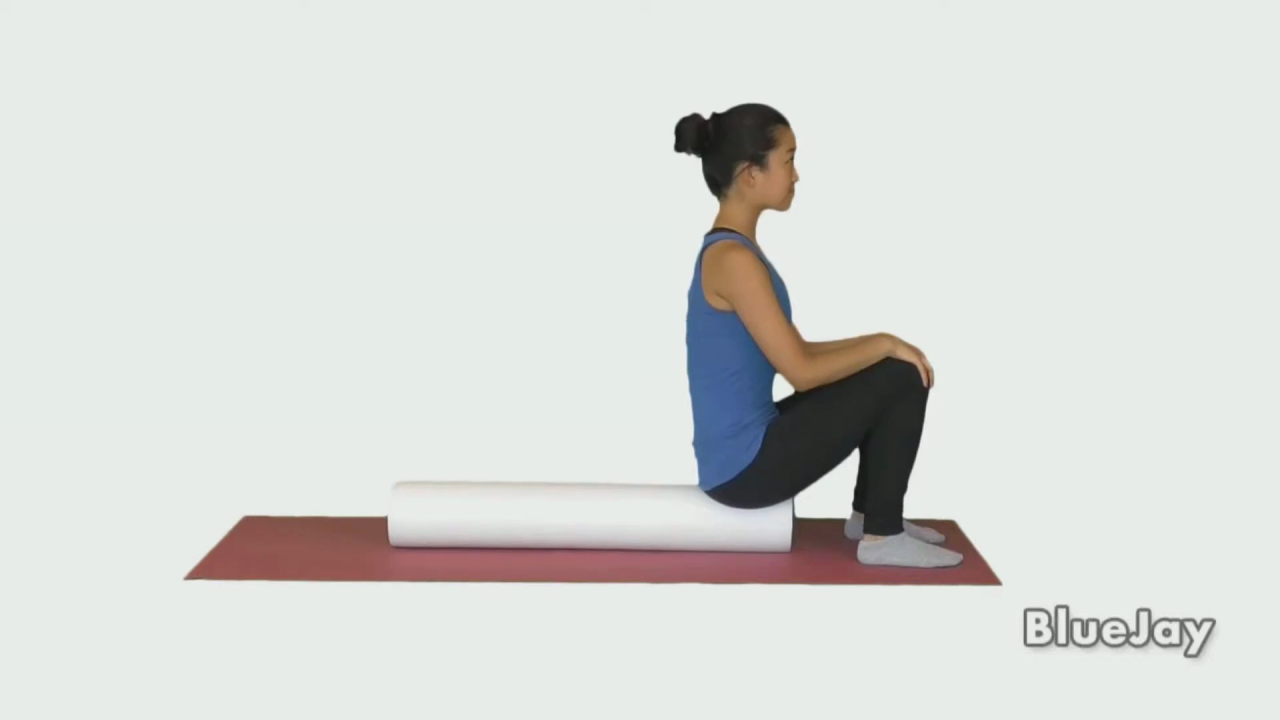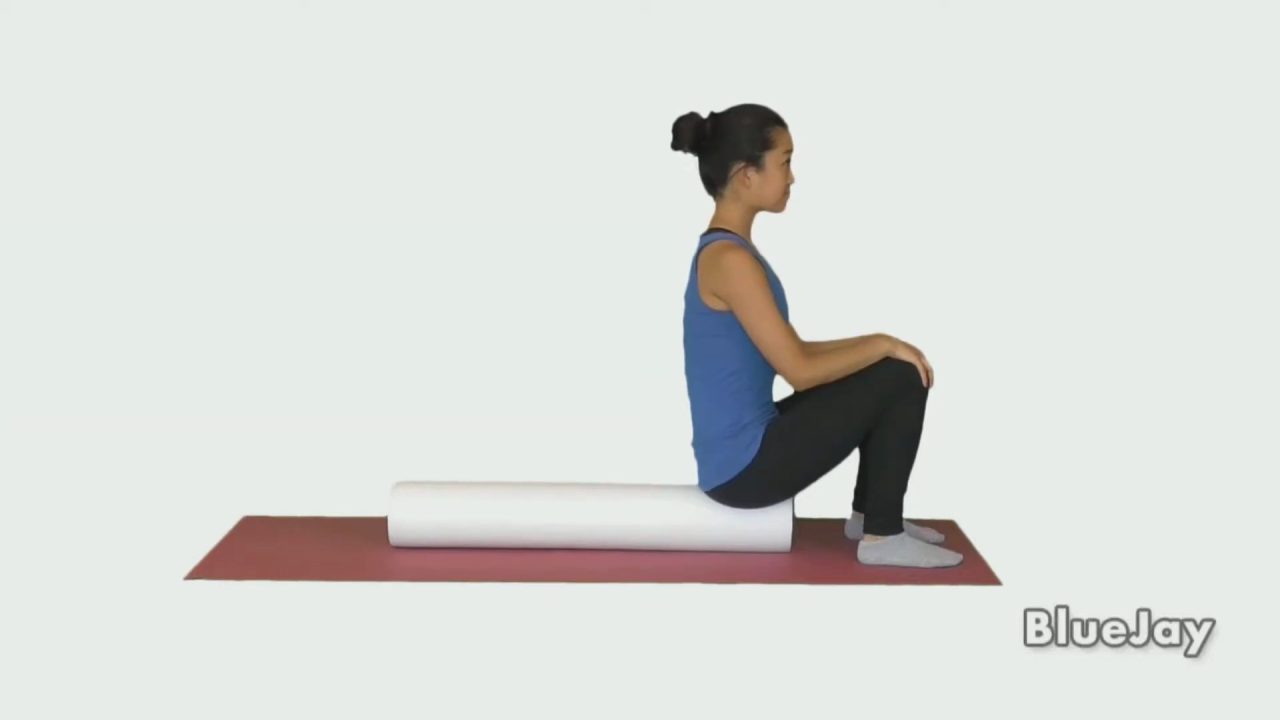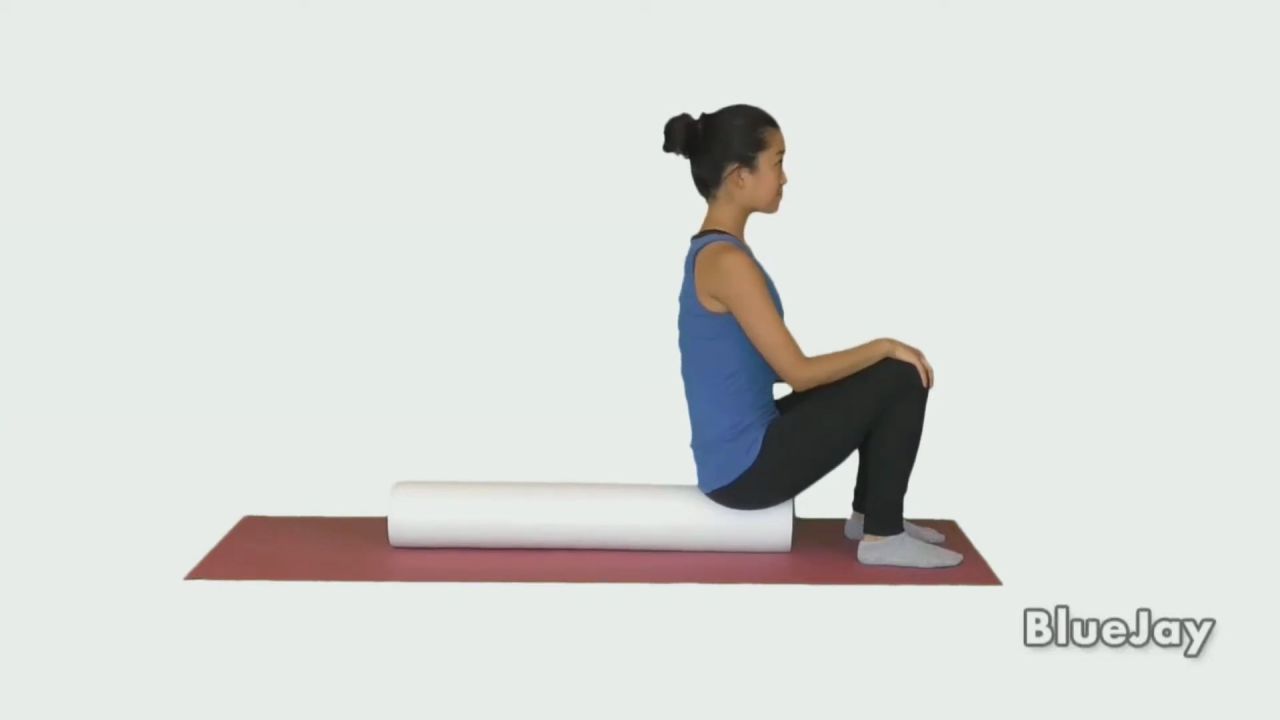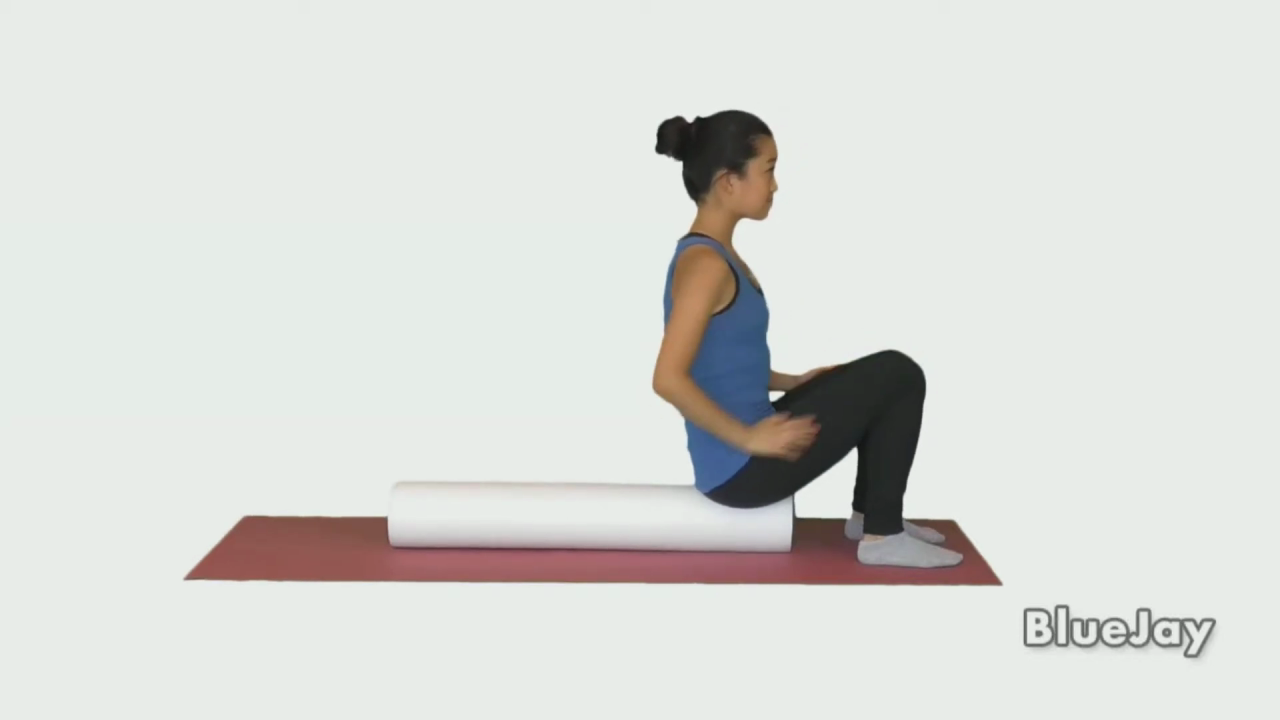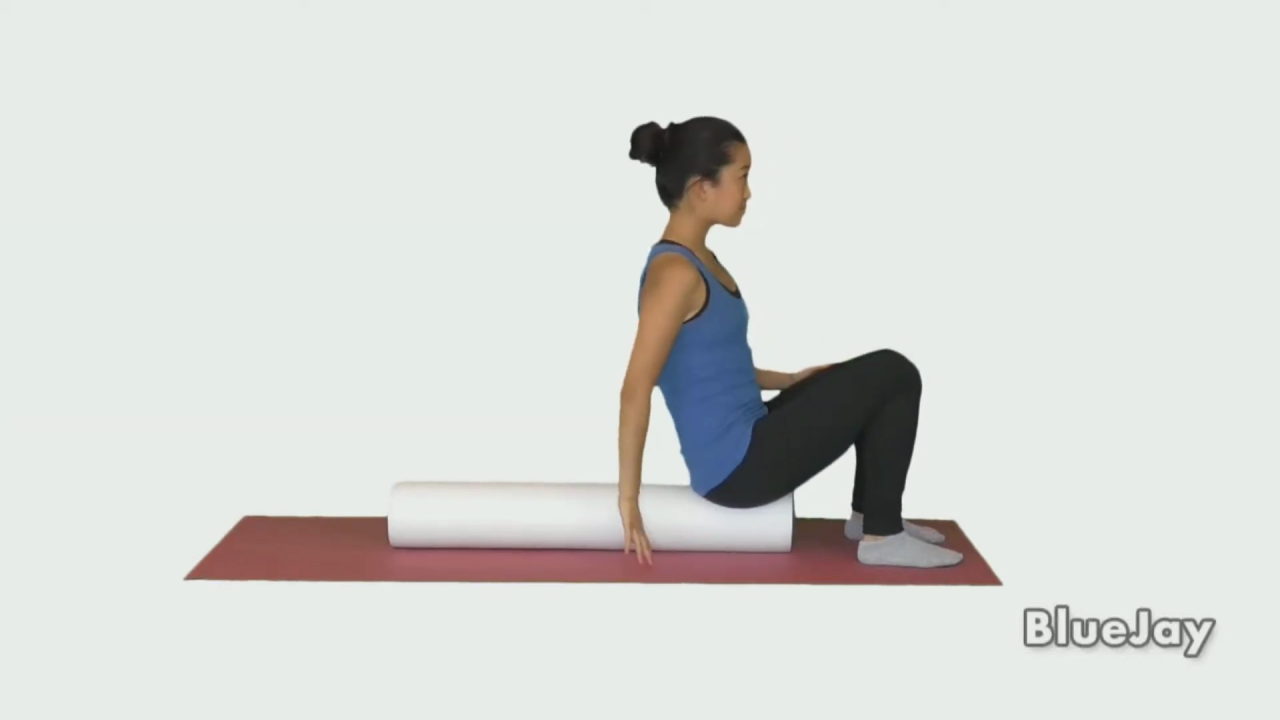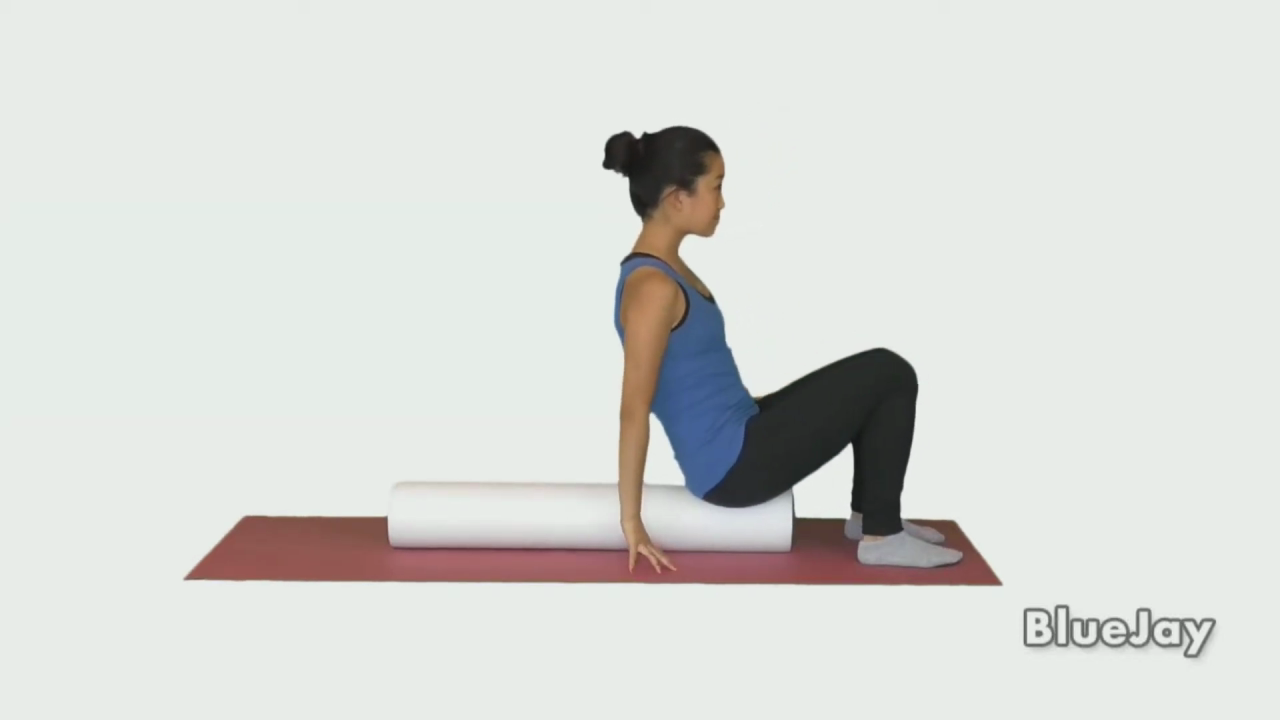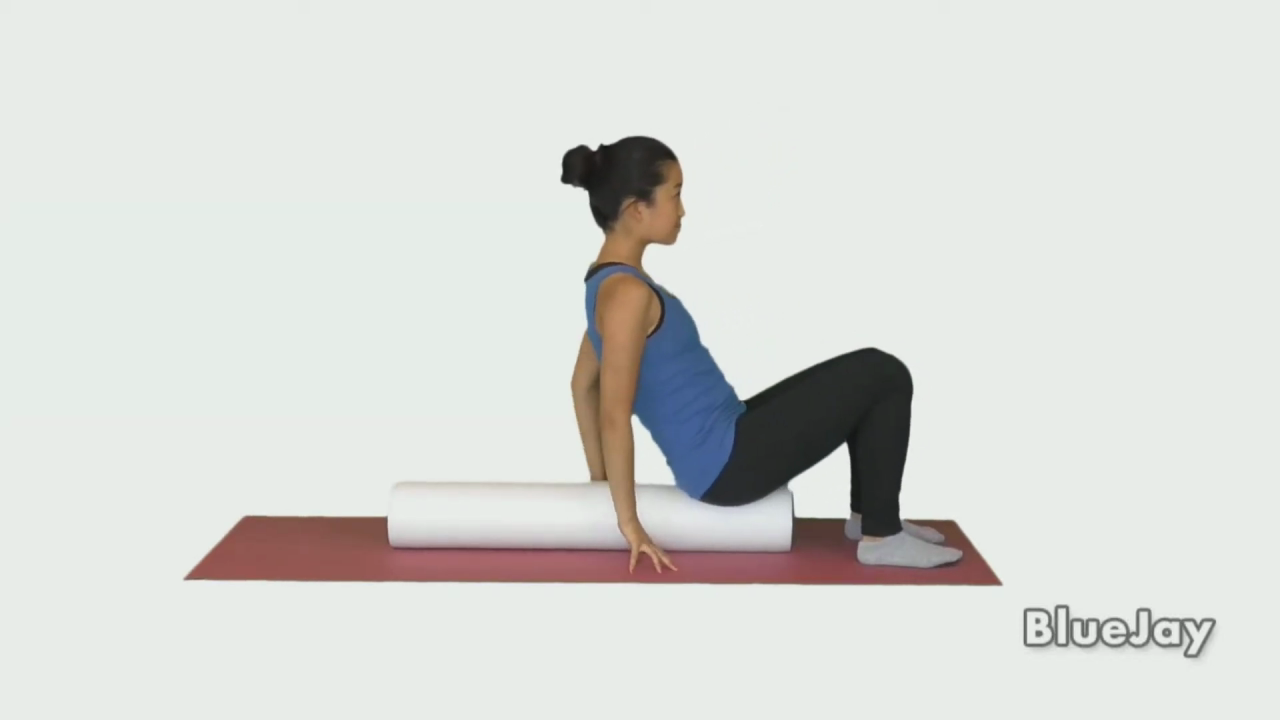
dt=0.7s
person 1, frame 1
left shoulder: (732, 248)
right shoulder: (734, 259)
left elbow: (796, 352)
right elbow: (801, 370)
left wrist: (877, 344)
right wrist: (884, 343)
left hip: (746, 449)
right hip: (746, 466)
left knee: (886, 375)
right knee: (903, 377)
left ankle: (869, 515)
right ankle: (881, 537)
person 1, frame 2
left shoulder: (727, 248)
right shoulder: (729, 259)
left elbow: (792, 351)
right elbow: (799, 371)
left wrist: (875, 344)
right wrist: (882, 345)
left hip: (745, 448)
right hip: (745, 465)
left knee: (890, 371)
right knee: (903, 379)
left ankle: (869, 513)
right ankle: (882, 537)
person 1, frame 3
left shoulder: (716, 250)
right shoulder: (727, 261)
right elbow: (797, 371)
left wrist: (877, 353)
right wrist: (883, 347)
left hip: (743, 449)
right hip: (746, 467)
left knee: (886, 376)
right knee: (903, 379)
left ankle: (869, 513)
right ankle: (882, 537)
person 1, frame 4
left shoulder: (715, 253)
right shoulder: (705, 264)
right elbow: (668, 379)
left wrist: (793, 383)
right wrist: (746, 439)
left hip: (744, 449)
right hip: (739, 467)
left knee: (888, 375)
right knee: (899, 376)
left ankle: (870, 513)
right ankle: (882, 536)
person 1, frame 5
left shoulder: (698, 259)
right shoulder: (676, 272)
right elbow: (635, 390)
left wrist: (790, 380)
right wrist: (629, 501)
left hip: (744, 442)
right hip: (737, 466)
left knee: (881, 377)
right knee: (894, 376)
left ankle: (870, 515)
right ankle: (882, 537)
person 1, frame 6
left shoulder: (663, 266)
right shoulder: (653, 286)
right elbow: (633, 410)
left wrist: (755, 398)
right wrist: (631, 520)
left hip: (735, 441)
right hip: (734, 464)
left knee: (877, 372)
right knee: (890, 376)
left ankle: (868, 515)
right ankle: (881, 535)
person 1, frame 7
left shoulder: (611, 278)
right shoulder: (627, 292)
left elbow: (583, 386)
right elbow: (614, 416)
left wrist: (601, 480)
right wrist: (628, 521)
left hip: (724, 443)
right hip: (727, 464)
left knee: (870, 369)
right knee: (884, 376)
left ankle: (868, 515)
right ankle: (881, 537)
